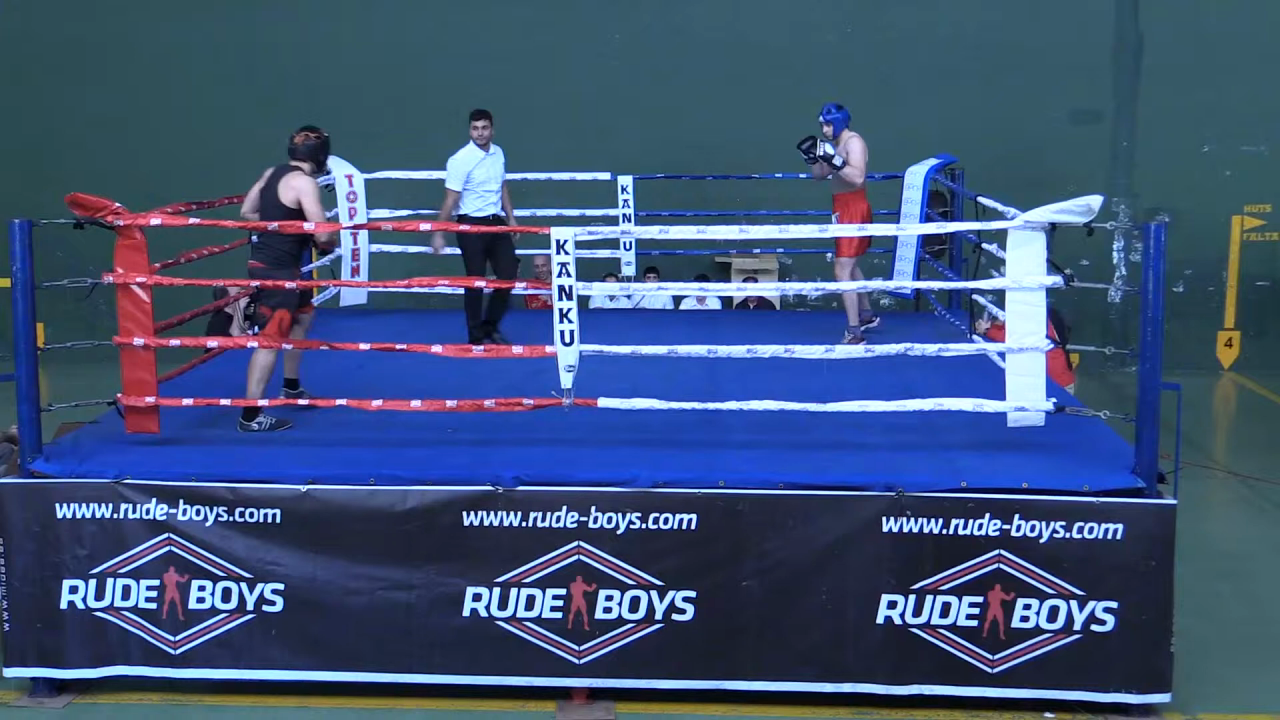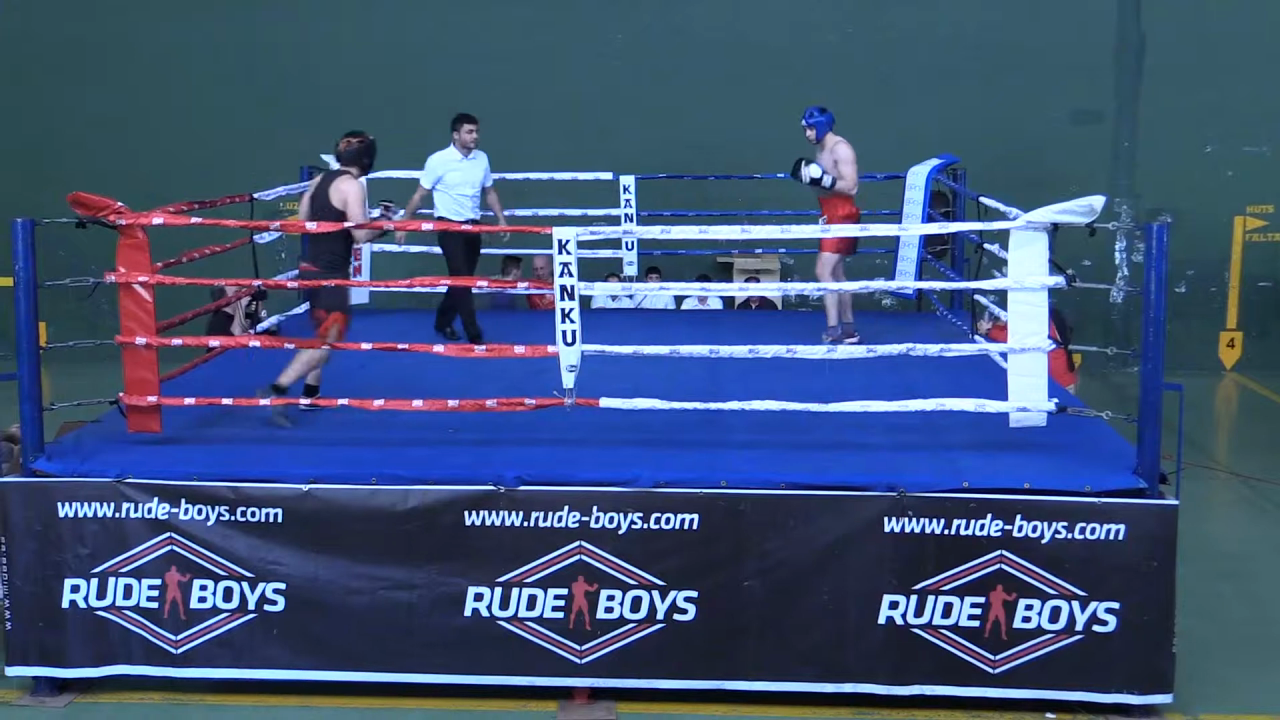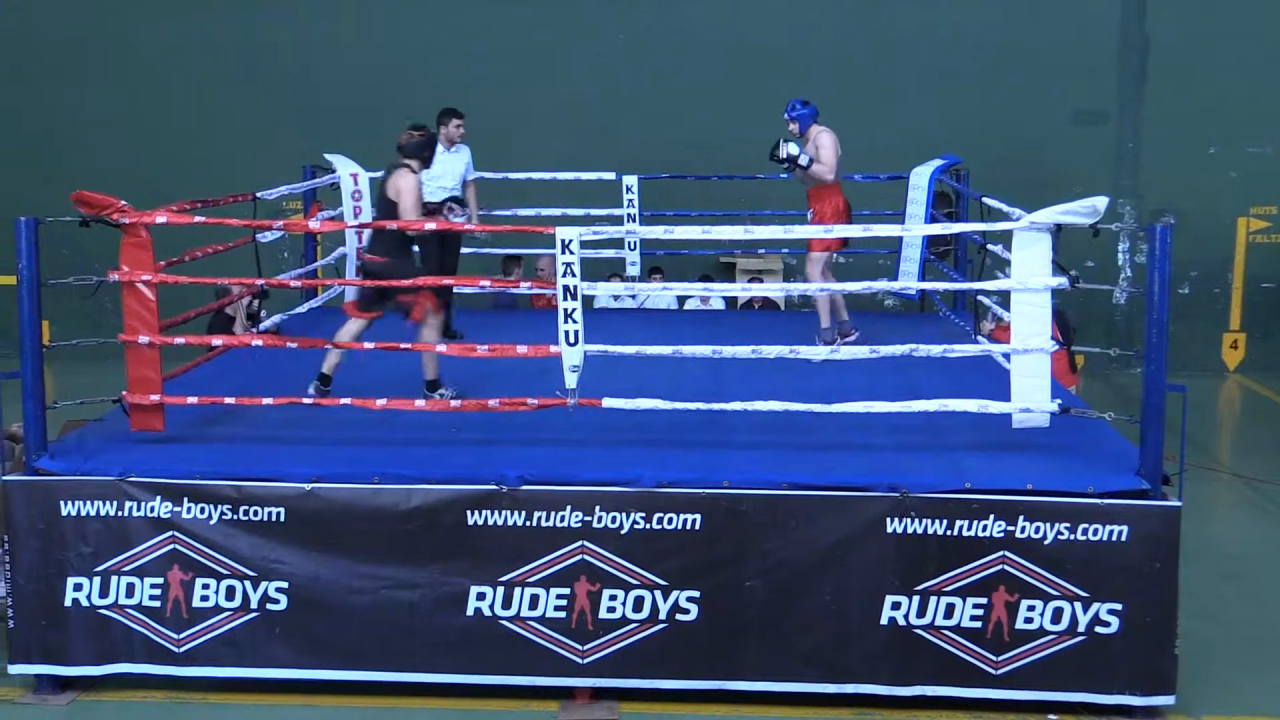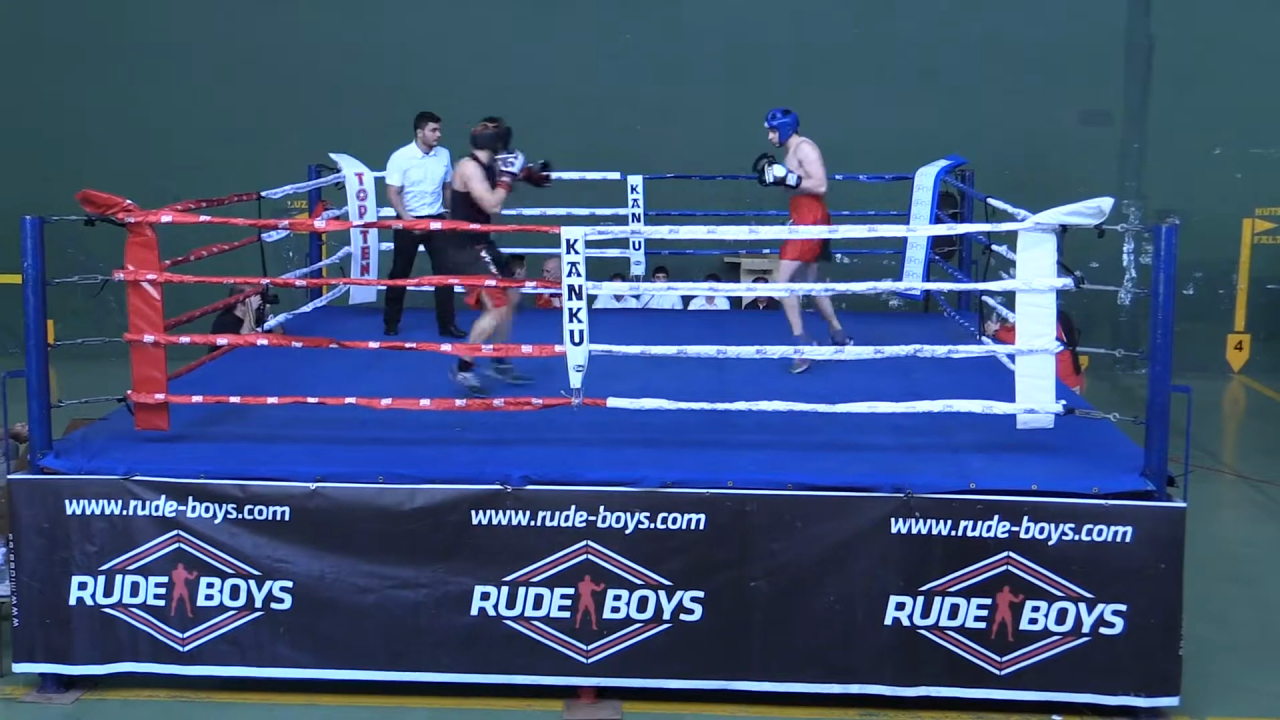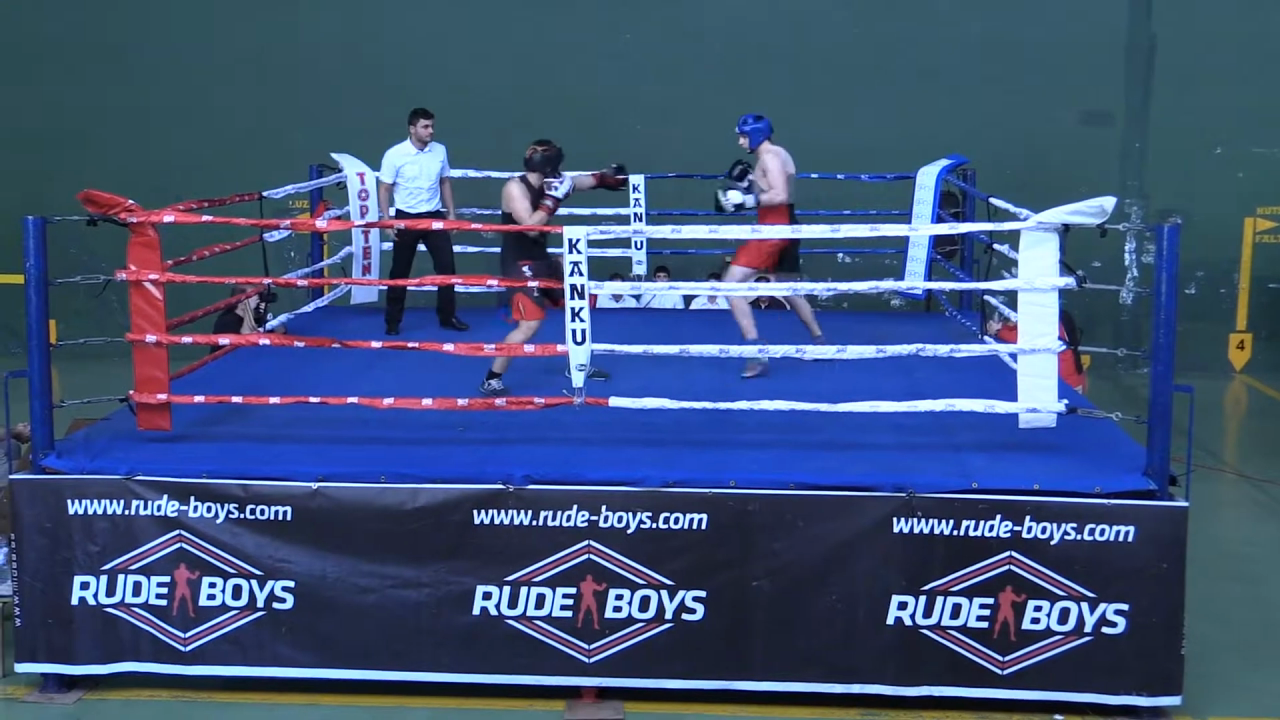
dt=0.3s
person 1, frame 1
left shoulder: (272, 173)
right shoulder: (304, 183)
left elbow: (247, 213)
right elbow: (322, 234)
right wrist: (330, 243)
left hip: (265, 263)
right hip: (278, 269)
left knee: (302, 317)
right knee: (271, 340)
left ankle: (291, 388)
right ankle: (249, 415)
person 1, frame 2
left shoulder: (321, 180)
right shoulder: (352, 185)
left elbow: (302, 220)
right elbow: (361, 235)
left hip: (313, 266)
right hip: (329, 272)
left knee: (337, 328)
right knee: (324, 341)
left ankle: (310, 394)
right ankle: (275, 393)
person 1, frame 3
left shoulder: (396, 174)
right shoulder: (407, 180)
right elbow: (411, 227)
left hip: (375, 258)
right hip: (393, 262)
left knee: (359, 320)
right knee: (432, 316)
left ankle: (321, 383)
right ankle: (433, 387)
person 1, frame 4
left shoulder: (484, 165)
right shoulder: (469, 167)
left elbow: (495, 184)
right elbow: (493, 205)
left wrist: (529, 172)
right wrist: (508, 174)
left hip: (478, 245)
right hip: (466, 248)
left knee: (510, 296)
right knee: (497, 307)
left ankle: (501, 364)
right ankle: (463, 367)
person 1, frame 5
left shoulder: (546, 184)
right shoulder: (515, 188)
left elbow: (581, 181)
right elbow: (531, 228)
left wrist: (607, 177)
right wrist: (553, 198)
left hip: (543, 260)
right hip: (519, 265)
right knee: (530, 324)
right ankle: (491, 378)
person 2, frame 1
left shoulder: (854, 142)
right shoulder: (836, 144)
left elbow: (858, 178)
right elbow: (820, 174)
left wrist: (834, 158)
right wrist: (812, 156)
left hip: (854, 212)
right hip: (843, 211)
left knee: (842, 273)
right knee: (850, 267)
left ankle: (854, 333)
right ankle: (867, 315)
person 2, frame 2
left shoulder: (841, 148)
right shoulder: (822, 149)
left elbow: (851, 188)
left wrist: (822, 179)
right wrist: (808, 175)
left hip: (842, 215)
right hip: (832, 216)
left knee: (823, 271)
right knee: (836, 274)
left ankle: (833, 332)
right ankle: (848, 329)
person 2, frame 3
left shoulder: (824, 137)
right shoulder: (808, 141)
left elbow: (828, 173)
left wrist: (800, 159)
right wrist: (790, 162)
left hip: (830, 209)
right hip: (820, 210)
left knee: (813, 272)
right knee: (822, 271)
left ankle: (827, 335)
right ankle: (845, 328)
person 2, frame 4
left shoulder: (804, 148)
right shoulder: (792, 151)
left elbow: (820, 185)
left wrist: (787, 177)
right wrist: (775, 175)
left hip: (810, 220)
right hip: (802, 220)
left knee: (781, 280)
right knee: (809, 283)
left ankle: (800, 343)
right ankle: (839, 335)
person 2, frame 5
left shoulder: (769, 156)
right shoulder: (776, 153)
left elbow: (781, 196)
left wrist: (746, 199)
right wrist: (748, 181)
right hip: (785, 228)
left knee: (731, 284)
left ankle: (756, 353)
right ankle: (818, 341)
person 3, frame 1
left shoulder: (498, 153)
right shoulder: (461, 160)
right elbow: (451, 199)
left wrist: (510, 217)
right wrist: (439, 233)
left hip: (496, 222)
right hip: (471, 224)
left knee: (508, 274)
right knee: (476, 280)
left ankle: (490, 326)
right ankle: (476, 334)
person 3, frame 2
left shoulder: (482, 159)
right shoulder: (438, 160)
left elbow: (489, 192)
right elbow: (420, 194)
left wrist: (501, 219)
right hip: (449, 227)
left knee: (464, 280)
left ankle: (443, 321)
right ankle: (474, 334)
person 3, frame 3
left shoulder: (464, 152)
left elbow: (469, 185)
left wrist: (473, 215)
left hip: (455, 220)
left knee: (449, 273)
right knee: (431, 271)
left ankle: (444, 323)
person 3, frame 4
left shoulder: (445, 155)
right shoulder: (400, 158)
right elbow: (392, 194)
right wrist: (406, 219)
left hip: (437, 220)
right hip: (410, 222)
right knee: (400, 273)
left ankle: (447, 323)
right ankle: (392, 321)
person 3, frame 5
left shoulder: (440, 151)
right shoulder: (394, 155)
right elbow: (384, 190)
left wrist: (451, 213)
right wrist: (385, 221)
left hip: (434, 216)
right hip: (406, 218)
left knee: (447, 266)
right knee: (400, 271)
left ankle: (448, 316)
right ankle: (392, 320)
